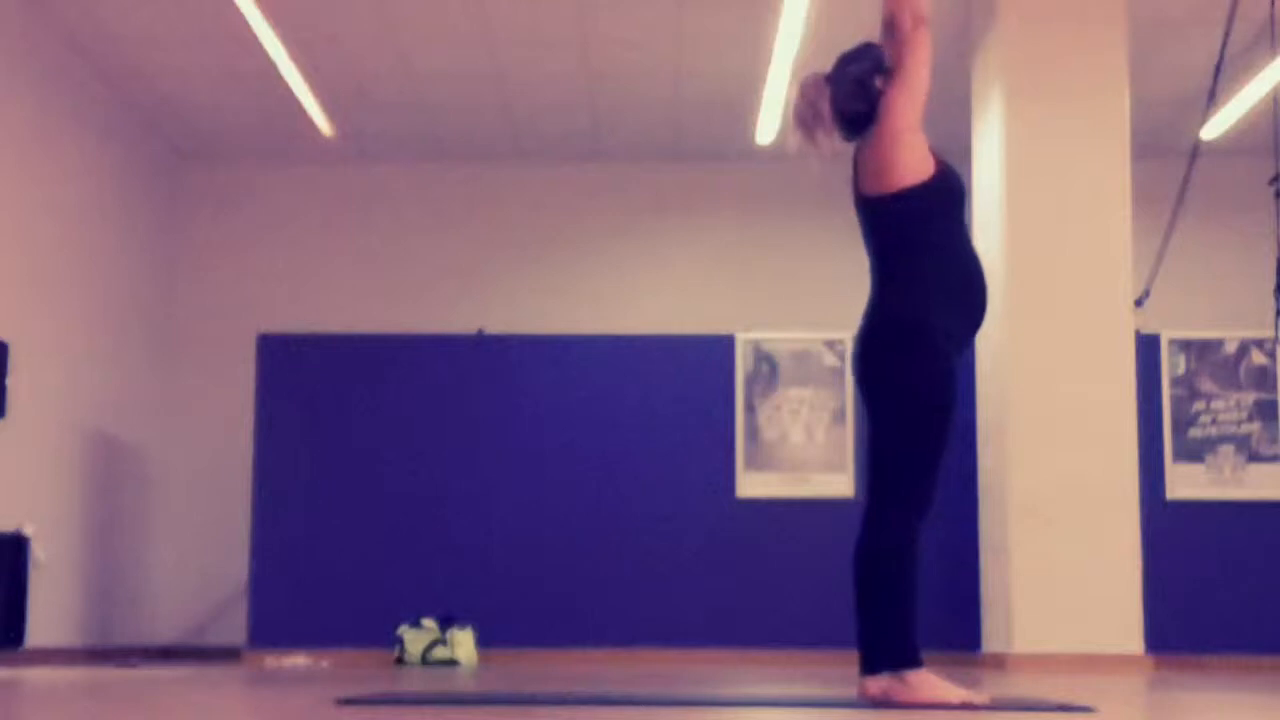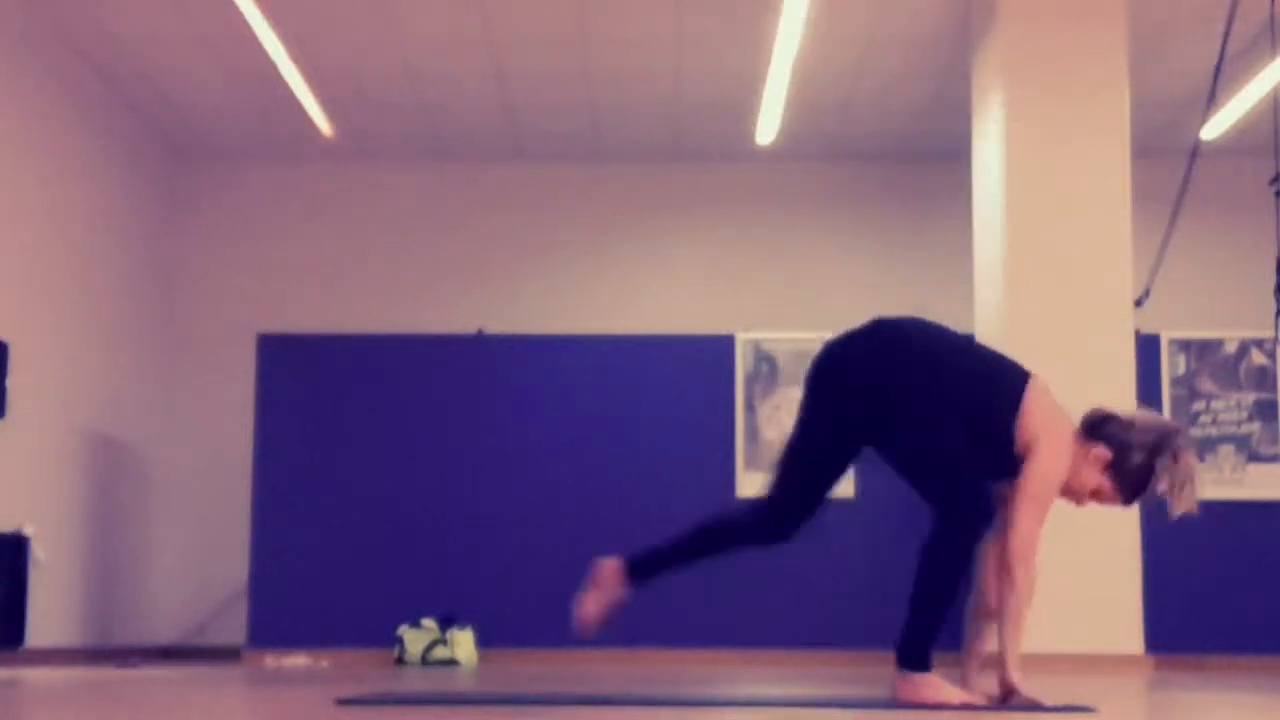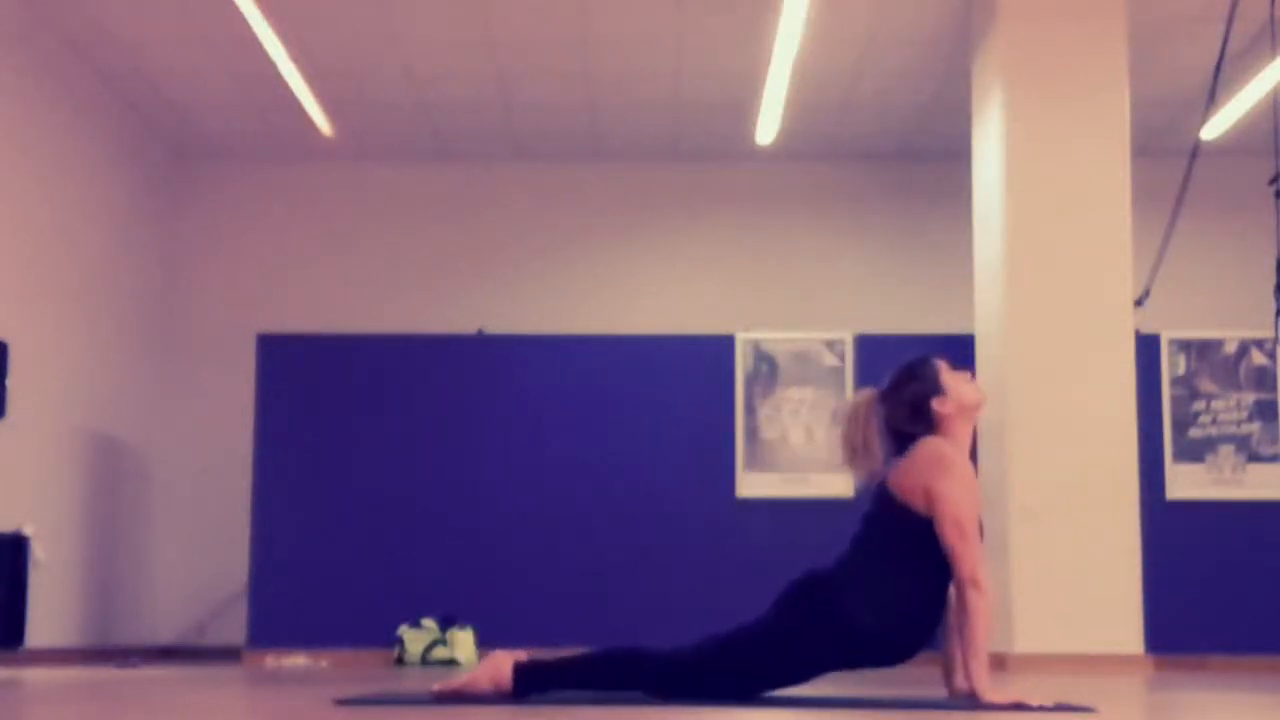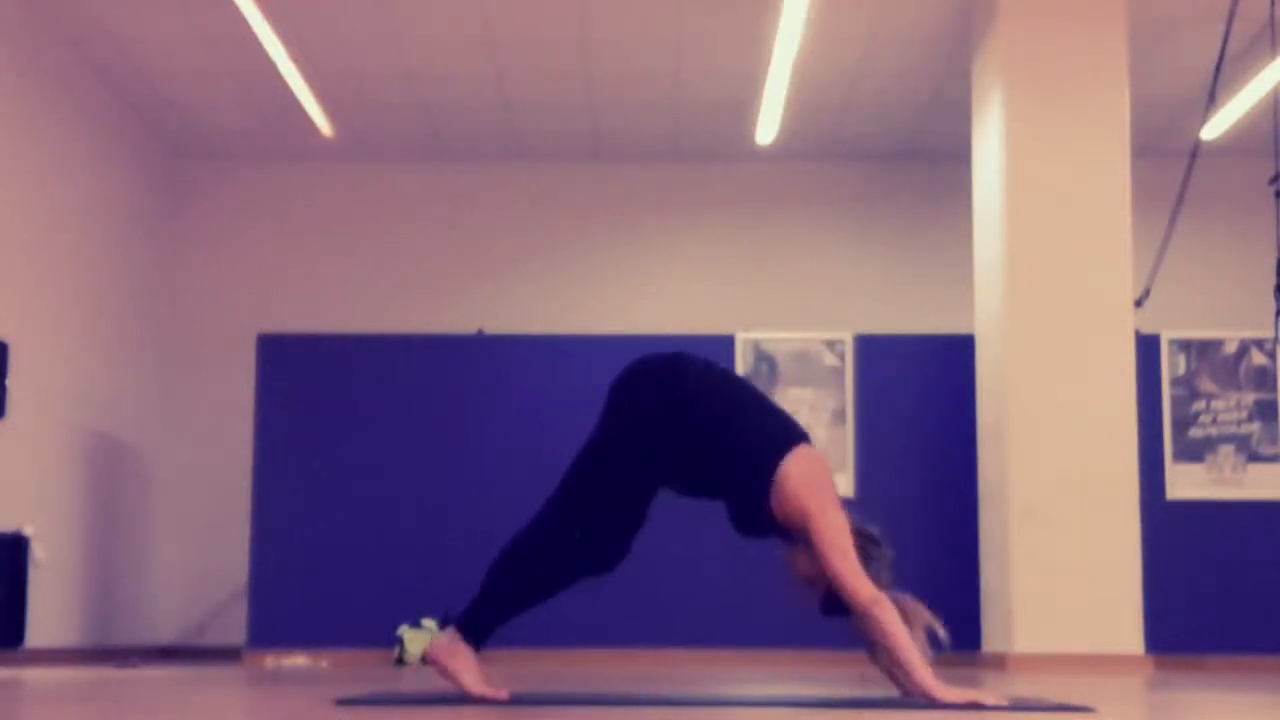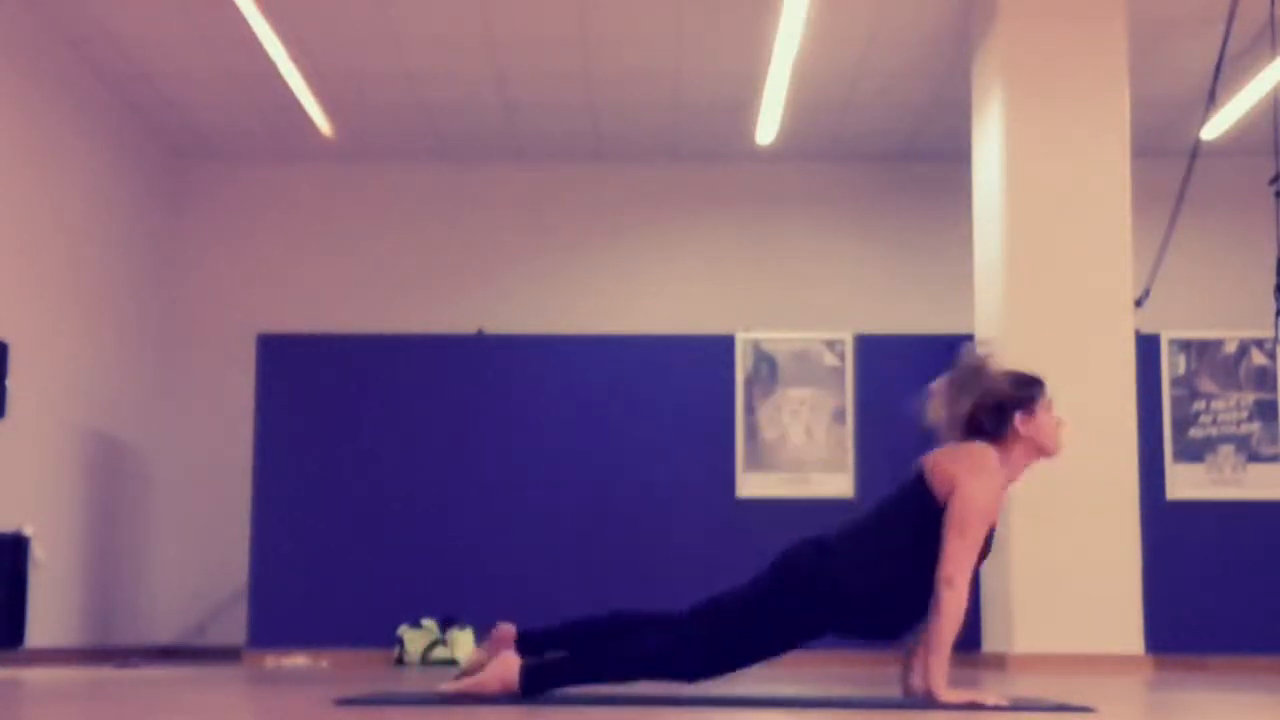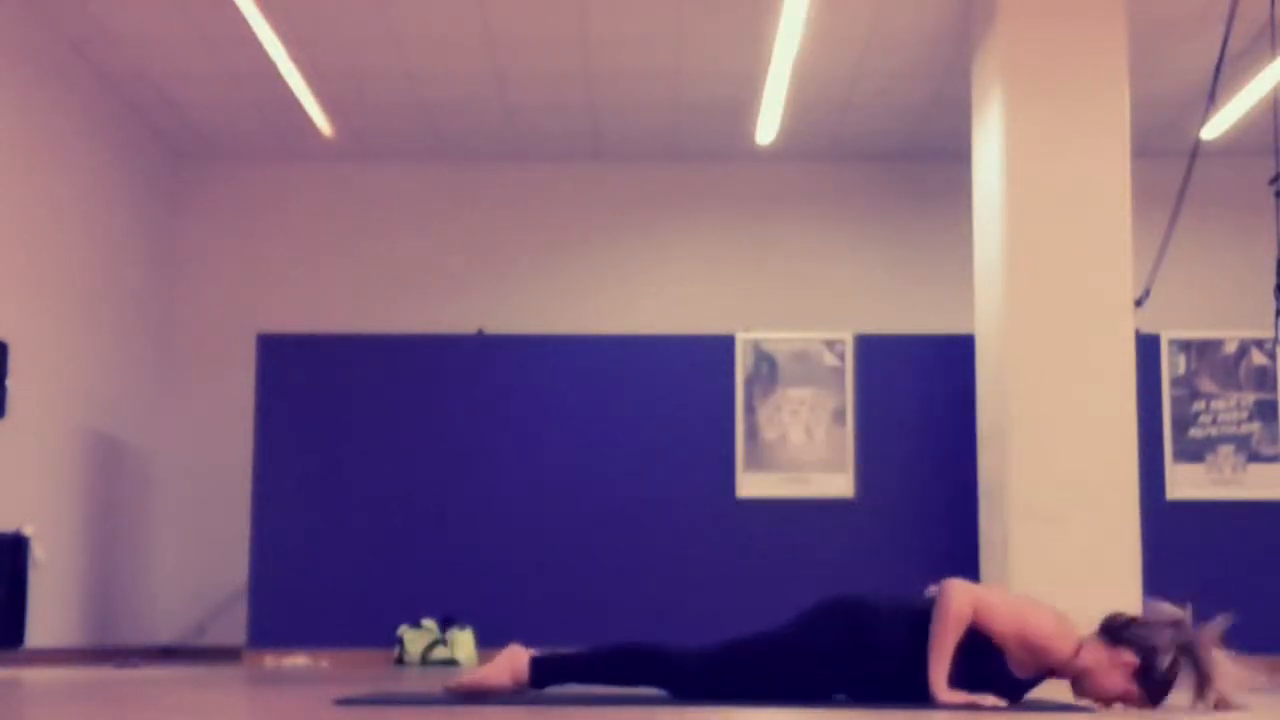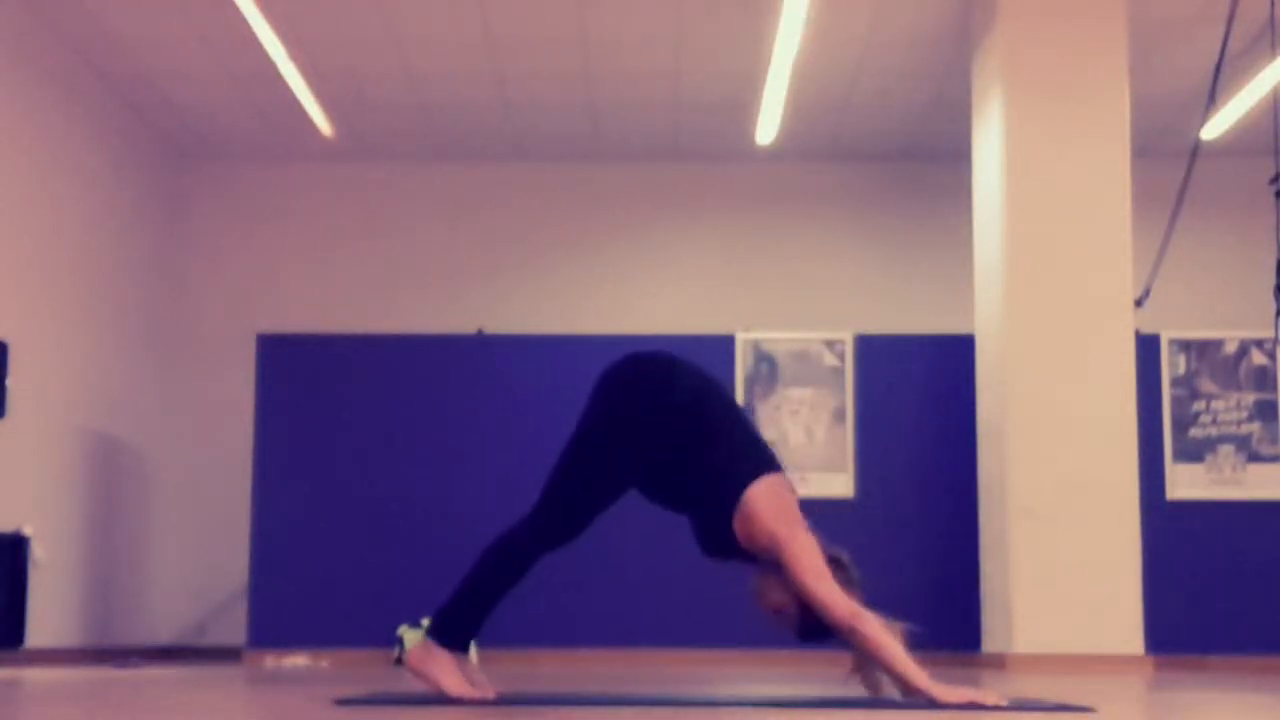
dt=0.7s
person 1, frame 1
left shoulder: (893, 154)
right shoulder: (891, 144)
left hip: (909, 350)
right hip: (911, 349)
left knee: (895, 509)
right knee: (899, 508)
left ankle: (883, 667)
right ankle: (898, 670)
person 1, frame 2
right shoulder: (1049, 448)
left elbow: (1001, 555)
right elbow: (1019, 558)
left wrist: (974, 656)
right wrist: (1009, 666)
left hip: (856, 368)
right hip: (862, 373)
left knee: (780, 518)
right knee: (965, 511)
left ankle: (625, 574)
right ankle: (915, 674)
person 1, frame 3
left shoulder: (928, 462)
right shoulder: (944, 464)
left elbow: (946, 579)
right elbow: (970, 581)
left wrist: (957, 675)
right wrist: (981, 684)
left hip: (833, 616)
right hip: (832, 622)
left knee: (681, 670)
right knee: (680, 676)
left ankle: (518, 668)
right ankle: (514, 673)
person 1, frame 4
left shoulder: (817, 508)
right shoulder: (814, 509)
left elbow: (871, 604)
right elbow: (869, 603)
left wrist: (917, 681)
right wrist: (933, 689)
left hip: (675, 407)
right hip: (660, 402)
left knee: (598, 550)
right knee: (561, 531)
left ankle: (461, 638)
right ankle: (455, 639)
person 1, frame 5
left shoulder: (969, 462)
right shoulder: (981, 469)
left elbow: (931, 575)
right elbow: (953, 582)
left wrist: (919, 669)
right wrist: (940, 681)
left hip: (829, 582)
right hip: (822, 584)
left knee: (676, 637)
right knee: (683, 650)
left ankle: (518, 644)
right ankle: (518, 670)
person 1, frame 6
left shoulder: (1060, 642)
right shoulder: (1054, 641)
left elbow: (948, 593)
right elbow: (960, 593)
right wrist: (936, 685)
left hip: (862, 646)
right hip: (848, 646)
left knee: (690, 670)
right knee: (690, 672)
left ankle: (531, 662)
right ankle: (532, 667)
person 1, frame 7
left shoulder: (786, 535)
right shoulder: (779, 535)
left elbow: (853, 618)
right elbow: (853, 617)
left wrist: (920, 681)
right wrist: (932, 688)
left hip: (660, 407)
right hip: (645, 402)
left knee: (553, 528)
right knee: (549, 525)
left ankle: (451, 648)
right ankle: (438, 646)
